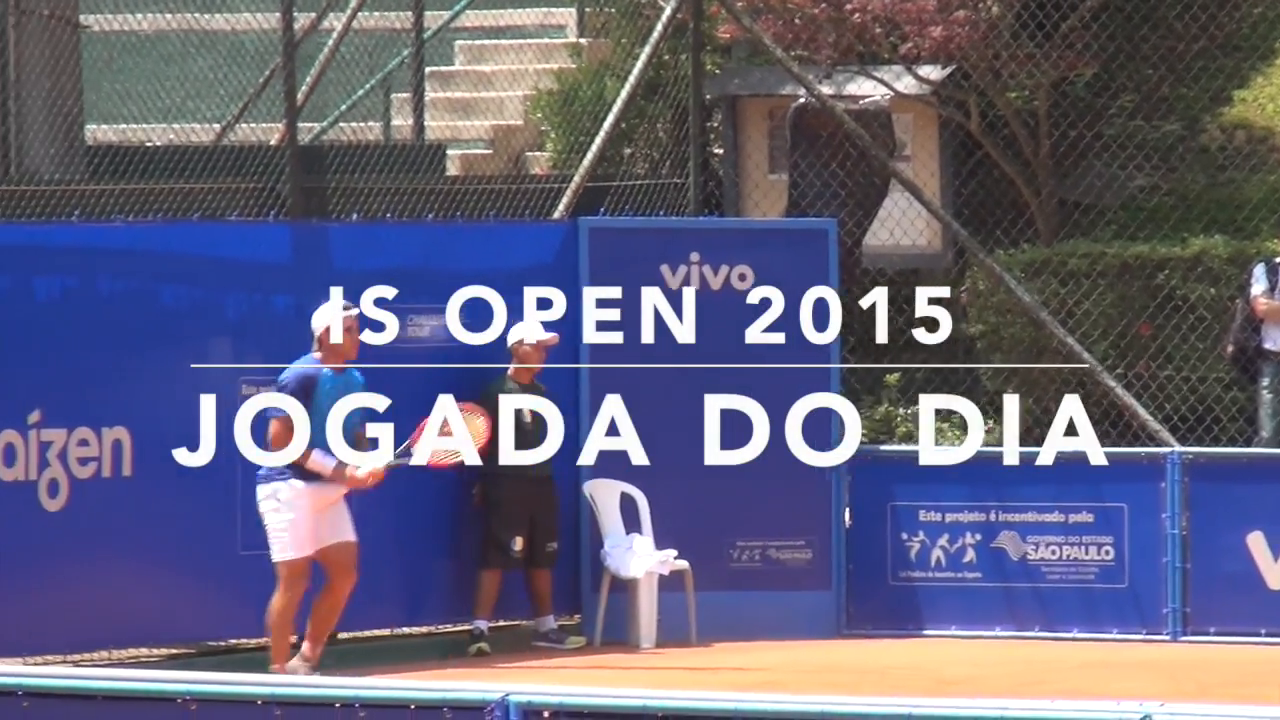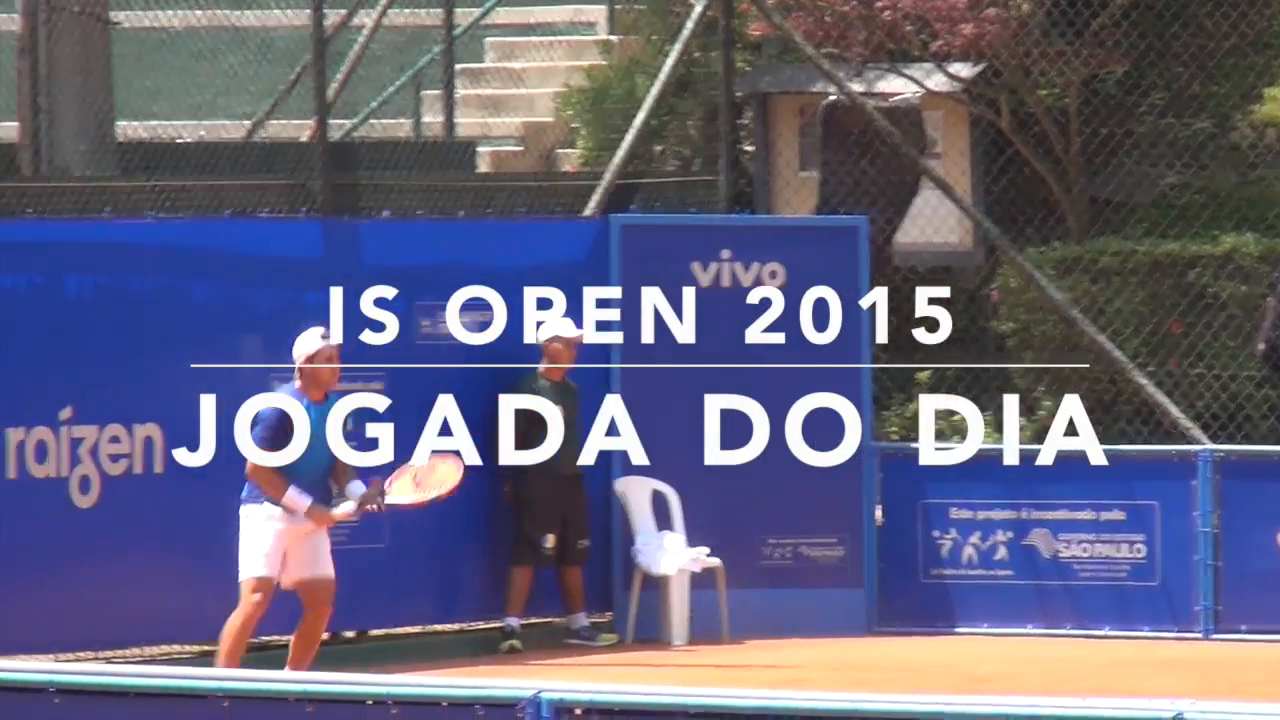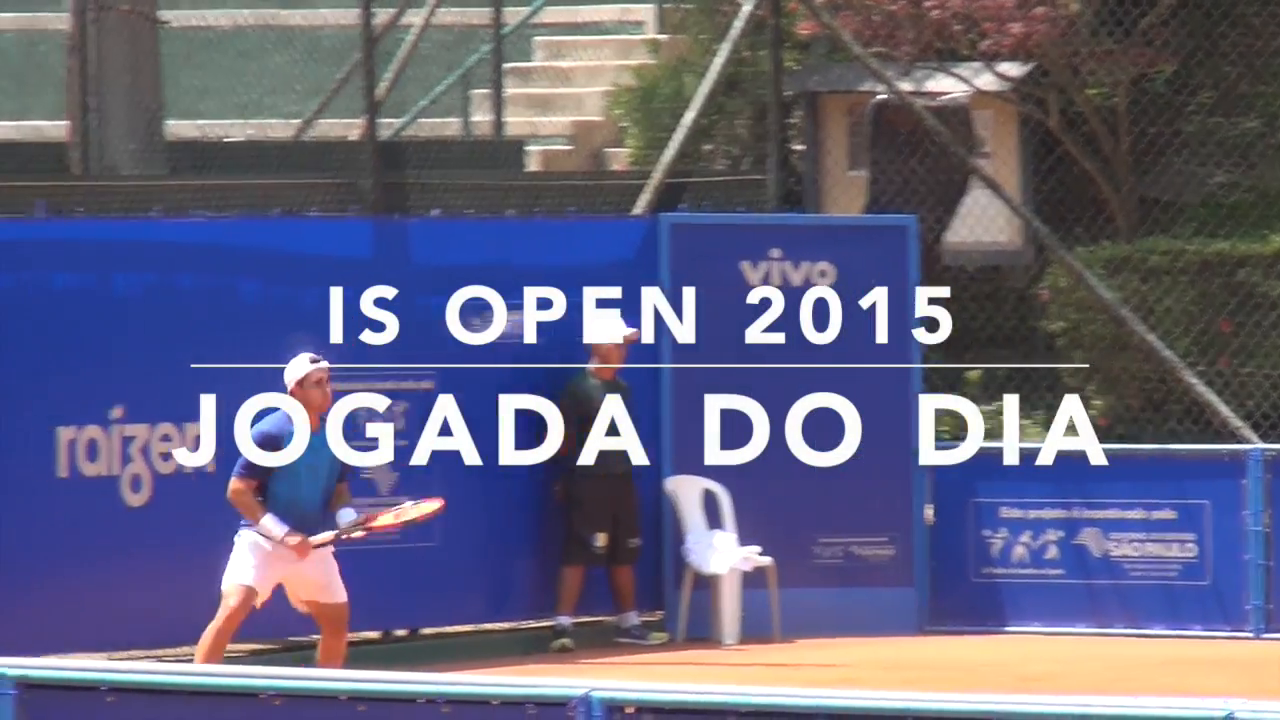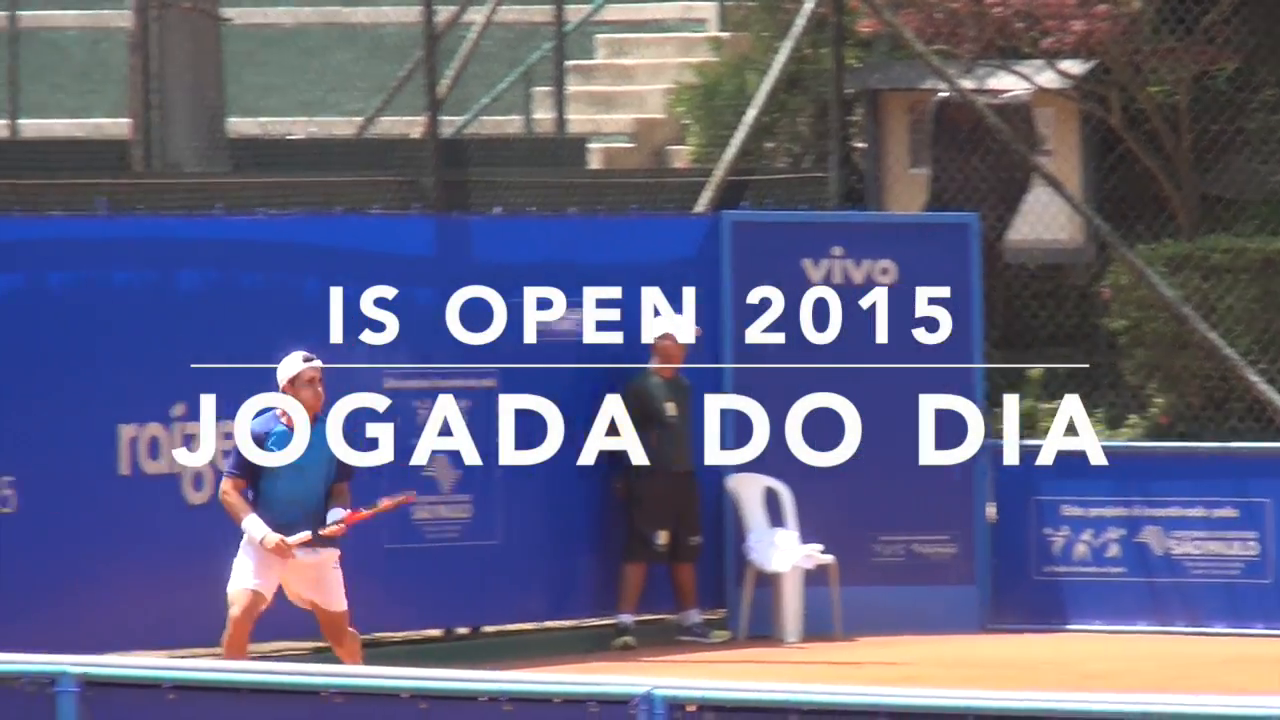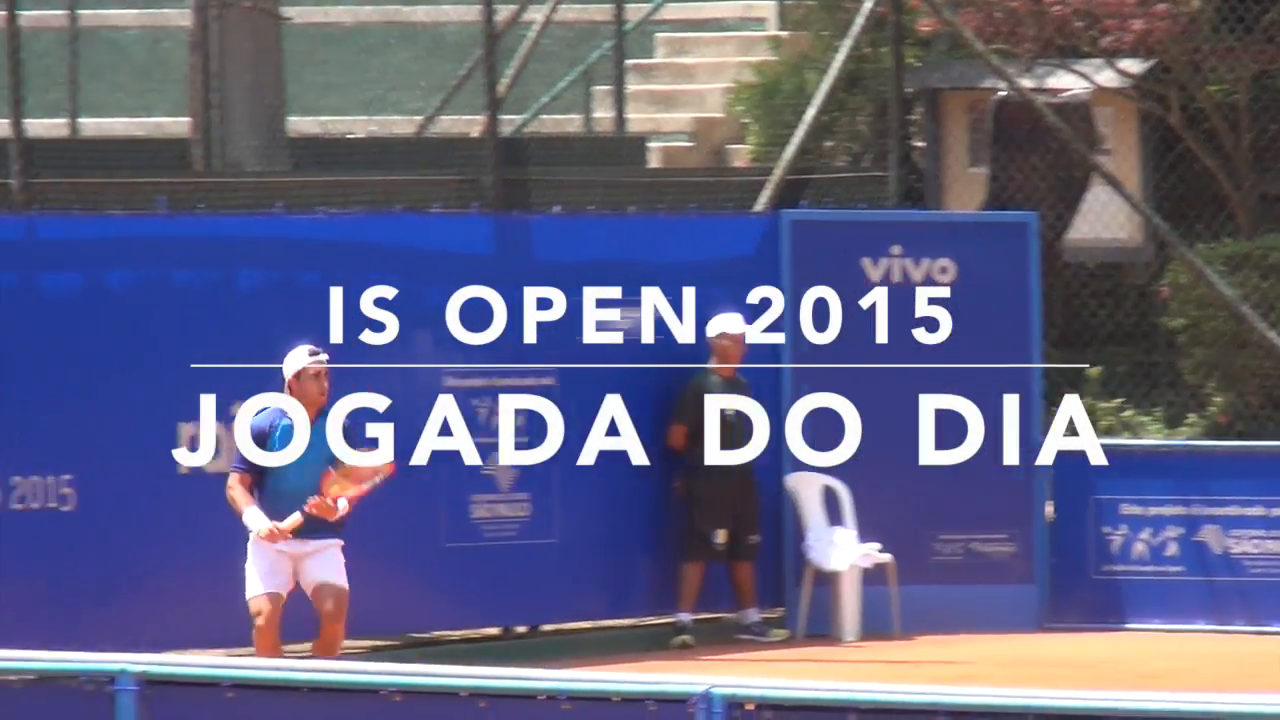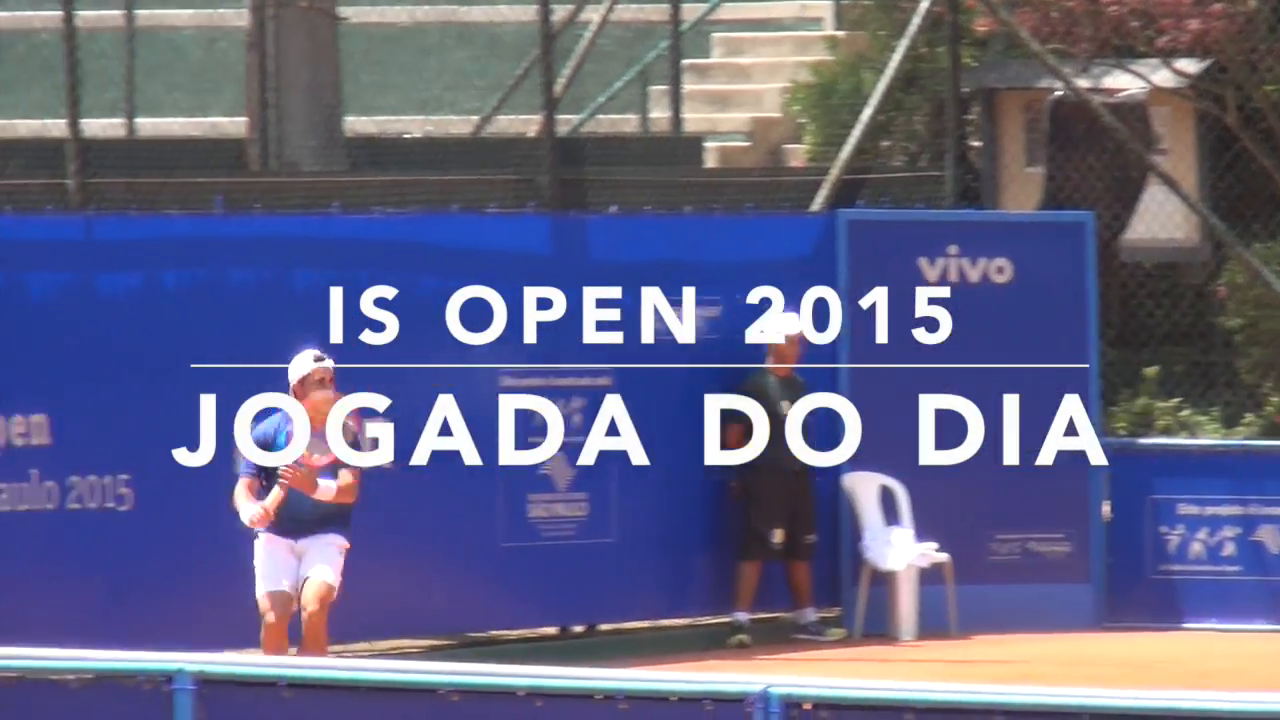
dt=0.1s
person 1, frame 1
left shoulder: (540, 392)
right shoulder: (498, 392)
left wrist: (540, 466)
right wrist: (499, 465)
left hip: (541, 484)
right hip: (507, 486)
left knee: (542, 559)
right knee: (496, 558)
left ankle: (546, 628)
right ankle: (480, 630)
person 1, frame 2
left shoulder: (571, 390)
right shoulder: (529, 389)
left wrist: (569, 462)
right wrist: (533, 461)
left hip: (571, 481)
right hip: (539, 484)
left knee: (573, 556)
right knee: (527, 555)
left ankle: (578, 625)
right ankle: (511, 627)
person 1, frame 3
left shoulder: (622, 388)
right shoulder: (579, 388)
right elbow: (558, 441)
left wrist: (619, 461)
right wrist: (584, 460)
left hip: (621, 480)
right hip: (589, 483)
left knee: (624, 555)
right knee: (578, 554)
left ankle: (628, 623)
right ankle: (562, 625)
person 1, frame 4
left shoulder: (683, 386)
right shoulder: (640, 387)
left wrist: (682, 460)
right wrist: (644, 460)
left hip: (682, 480)
right hip: (650, 482)
left knee: (686, 553)
right knee: (640, 552)
left ankle: (691, 622)
right ankle: (625, 625)
person 1, frame 5
left shoulder: (741, 384)
right shoulder: (699, 385)
right elbow: (677, 438)
left wrist: (740, 458)
right wrist: (703, 458)
left hip: (741, 477)
right hip: (709, 480)
left knee: (744, 551)
right knee: (698, 549)
left ankle: (749, 619)
right ankle: (684, 622)
person 1, frame 6
left shoulder: (798, 385)
right shoulder: (756, 385)
right elbow: (732, 438)
left wrist: (797, 458)
right wrist: (761, 456)
left hip: (798, 476)
right hip: (766, 480)
left knee: (801, 550)
right knee: (755, 550)
left ankle: (806, 619)
right ankle: (740, 621)
person 2, frame 1
left shoulder: (355, 380)
right shoulder: (302, 376)
right elbow: (279, 438)
left wrist: (370, 463)
right wrist: (334, 467)
left hip: (328, 489)
right hip: (289, 486)
left knee: (344, 574)
right knee: (294, 581)
left ankle: (308, 660)
right ankle: (279, 669)
person 2, frame 2
left shoulder: (336, 409)
right shoulder: (279, 408)
right elbow: (257, 469)
left wrist: (358, 490)
right wrist: (307, 506)
left hip: (313, 522)
right hip: (267, 513)
left knee: (319, 606)
right knee: (255, 599)
person 2, frame 3
right shoulder: (269, 432)
left elbow: (337, 491)
right elbow: (238, 492)
left wrist: (347, 519)
right wrist: (281, 533)
left hip: (310, 546)
right hip: (261, 541)
left knee: (337, 623)
right knee: (233, 610)
person 2, frame 4
right shoulder: (258, 432)
left elbow: (341, 494)
right elbow: (229, 491)
left wrist: (336, 521)
right wrist: (261, 532)
left hip: (316, 550)
right hip: (264, 546)
left knee: (339, 632)
right knee: (241, 614)
person 2, frame 5
right shoulder: (263, 427)
right elbow: (236, 486)
left wrist: (336, 509)
right wrist: (259, 523)
left hip: (321, 540)
right hip: (270, 540)
left knee: (333, 612)
right knee: (265, 619)
person 2, frame 6
left shoulder: (343, 431)
right shoulder: (268, 433)
left elbow: (349, 491)
right elbow: (245, 489)
left wrist: (314, 486)
right wrist: (250, 510)
left hip: (325, 538)
right hip: (276, 538)
left knee: (314, 610)
right knee: (274, 620)
